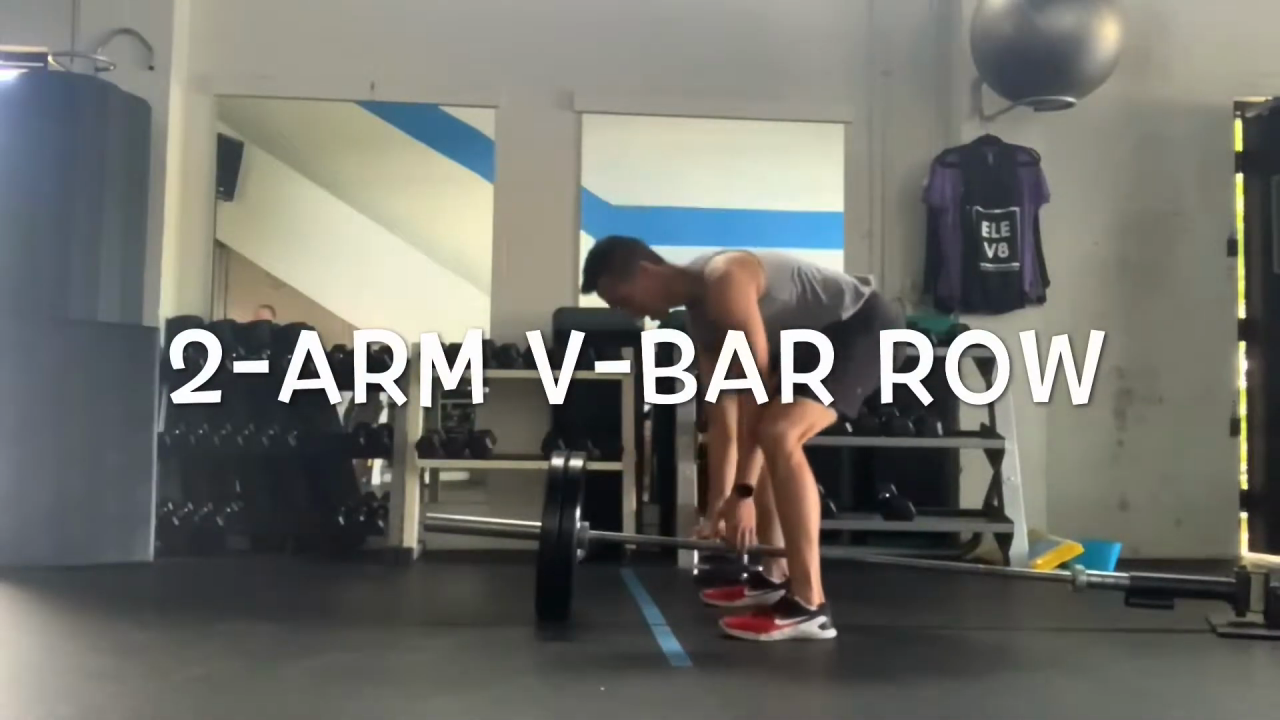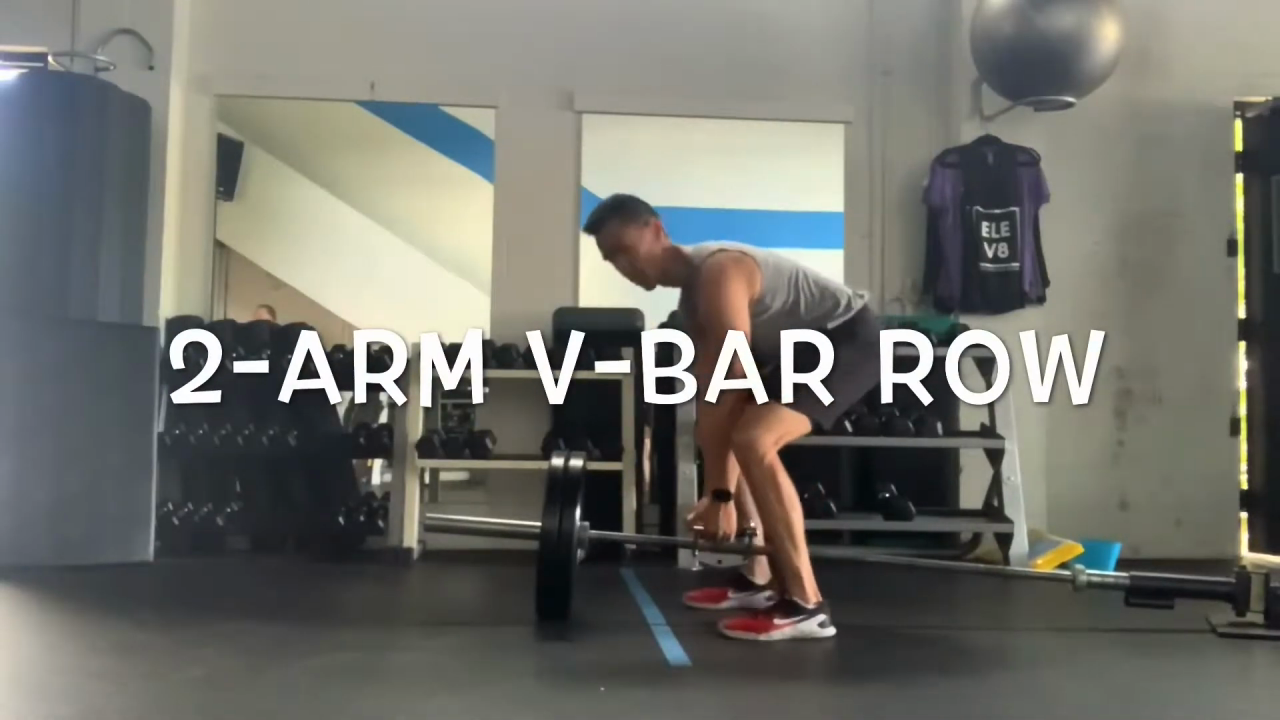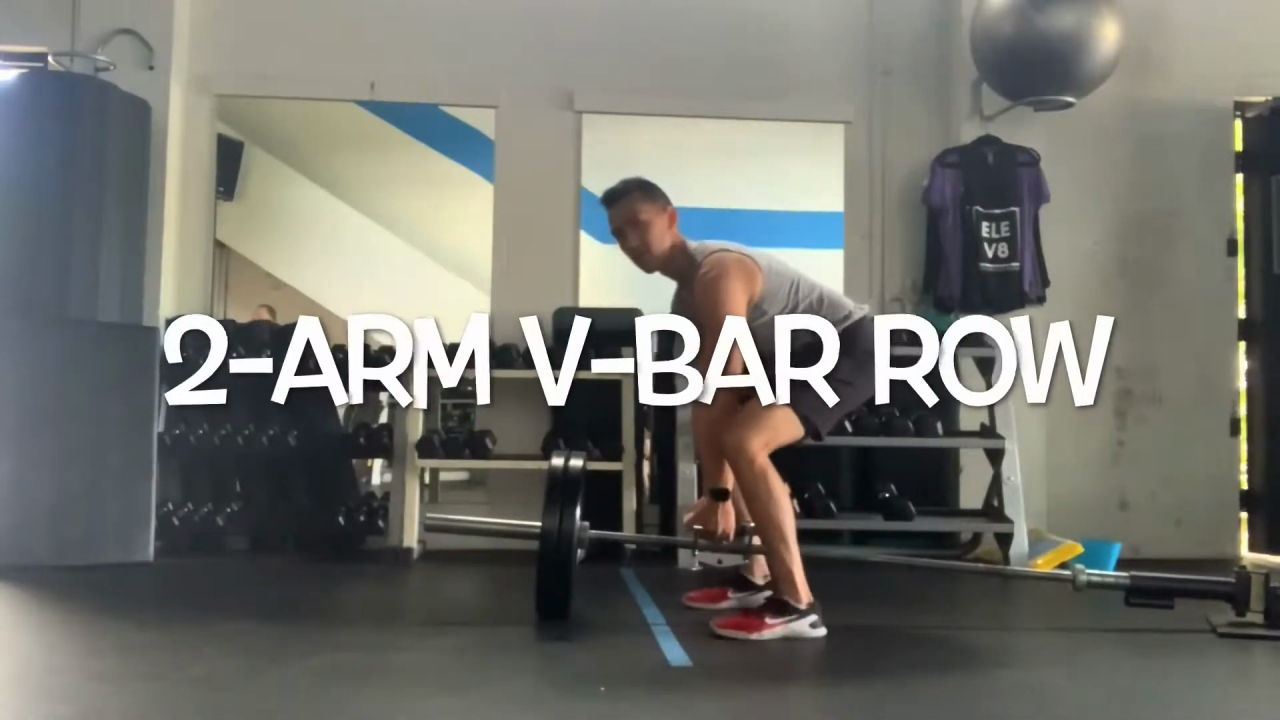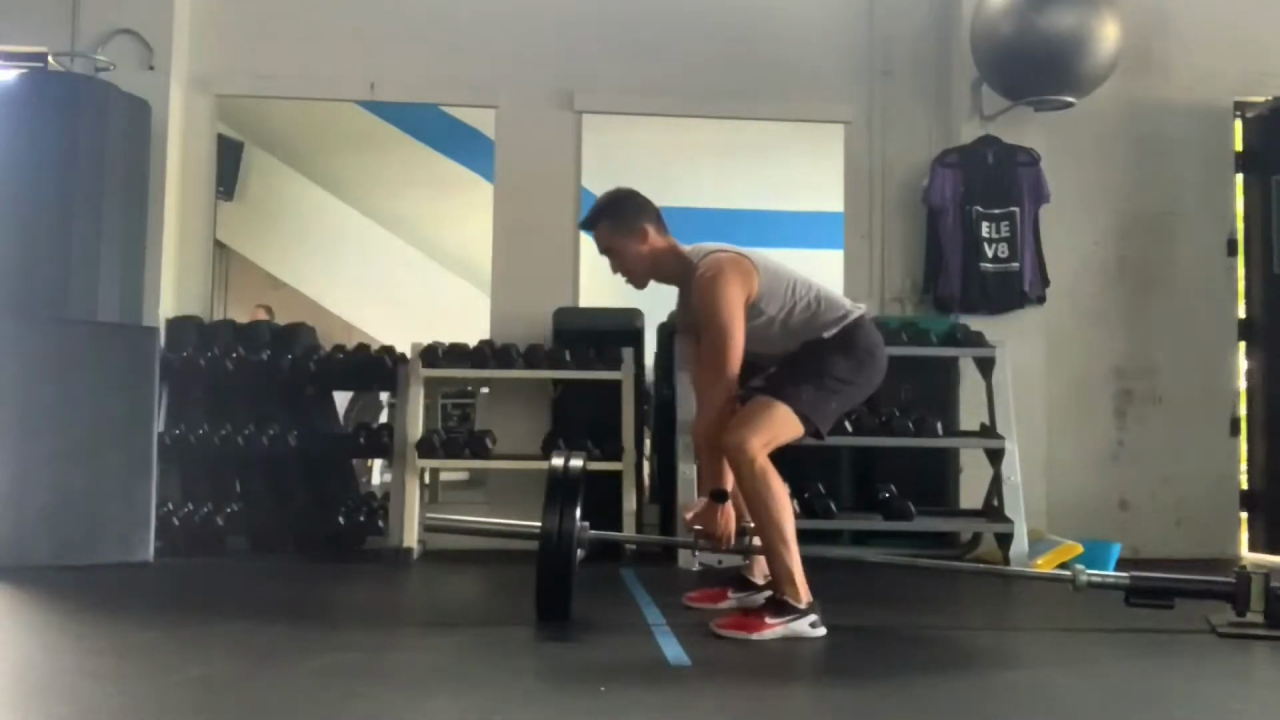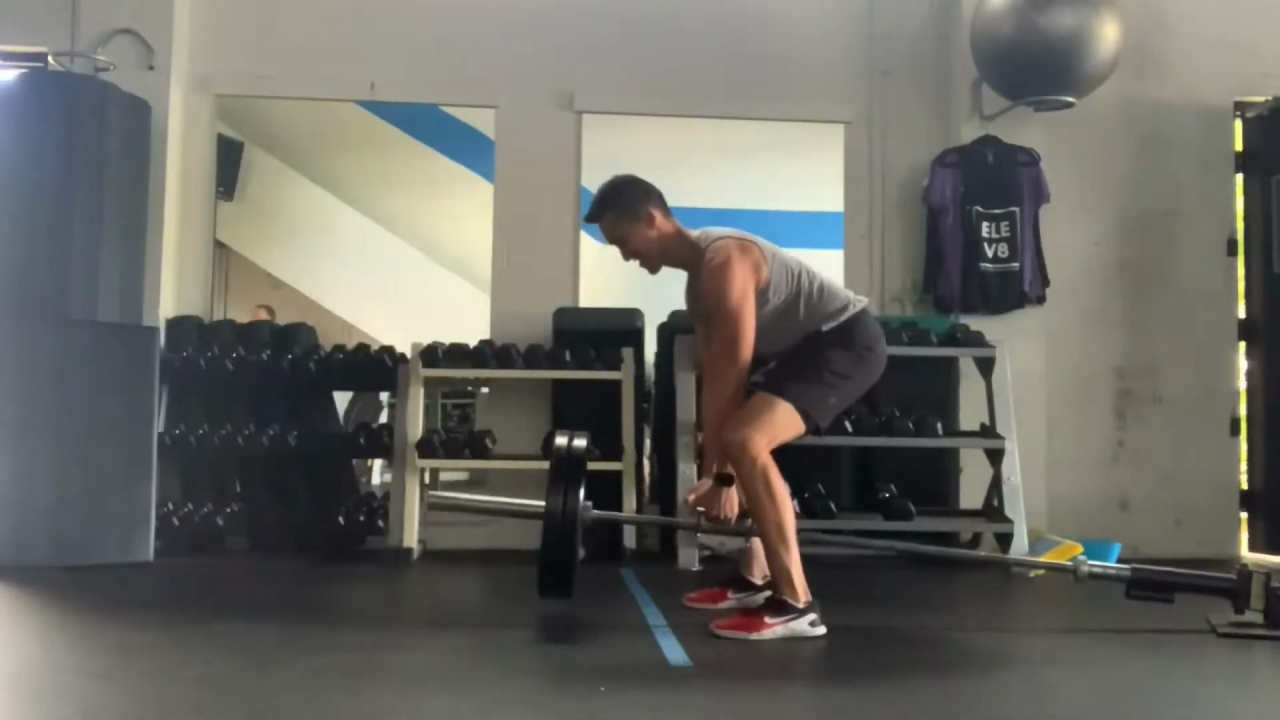
dt=0.5s
person 1, frame 1
left shoulder: (723, 280)
right shoulder: (699, 318)
left elbow: (754, 386)
right elbow: (724, 415)
left wrist: (742, 493)
right wrist: (716, 511)
left hip: (864, 327)
right hip: (823, 337)
left knee: (779, 434)
right knee: (759, 439)
left ankle: (808, 606)
right ankle: (774, 575)
person 1, frame 2
left shoulder: (717, 275)
right shoulder: (690, 294)
left elbow: (729, 389)
right elbow: (708, 399)
left wrist: (722, 496)
right wrist: (714, 492)
left hip: (849, 337)
right hip: (809, 342)
left knee: (754, 440)
right knee: (730, 437)
left ankle: (804, 604)
right ankle: (758, 579)
person 1, frame 3
left shoulder: (718, 275)
right shoulder: (686, 295)
left elbow: (724, 392)
right elbow: (705, 400)
left wrist: (718, 495)
right wrist: (711, 492)
left hip: (847, 346)
right hip: (804, 351)
left knee: (743, 443)
right knee: (725, 440)
left ankle: (797, 605)
right ankle: (756, 578)
person 1, frame 4
left shoulder: (714, 276)
right shoulder: (688, 293)
left elbow: (722, 392)
right elbow: (707, 400)
left wrist: (717, 495)
right wrist: (710, 491)
left hip: (848, 346)
right hip: (810, 351)
left knee: (744, 442)
right knee: (722, 440)
left ankle: (796, 605)
right ankle: (756, 578)
person 1, frame 5
left shoulder: (723, 261)
right shoulder: (699, 277)
left elbow: (732, 378)
right elbow: (714, 379)
left wrist: (722, 476)
right wrist: (714, 471)
left hip: (846, 340)
right hip: (810, 344)
left knee: (746, 441)
right knee: (733, 440)
left ankle: (795, 604)
right ankle: (755, 579)
